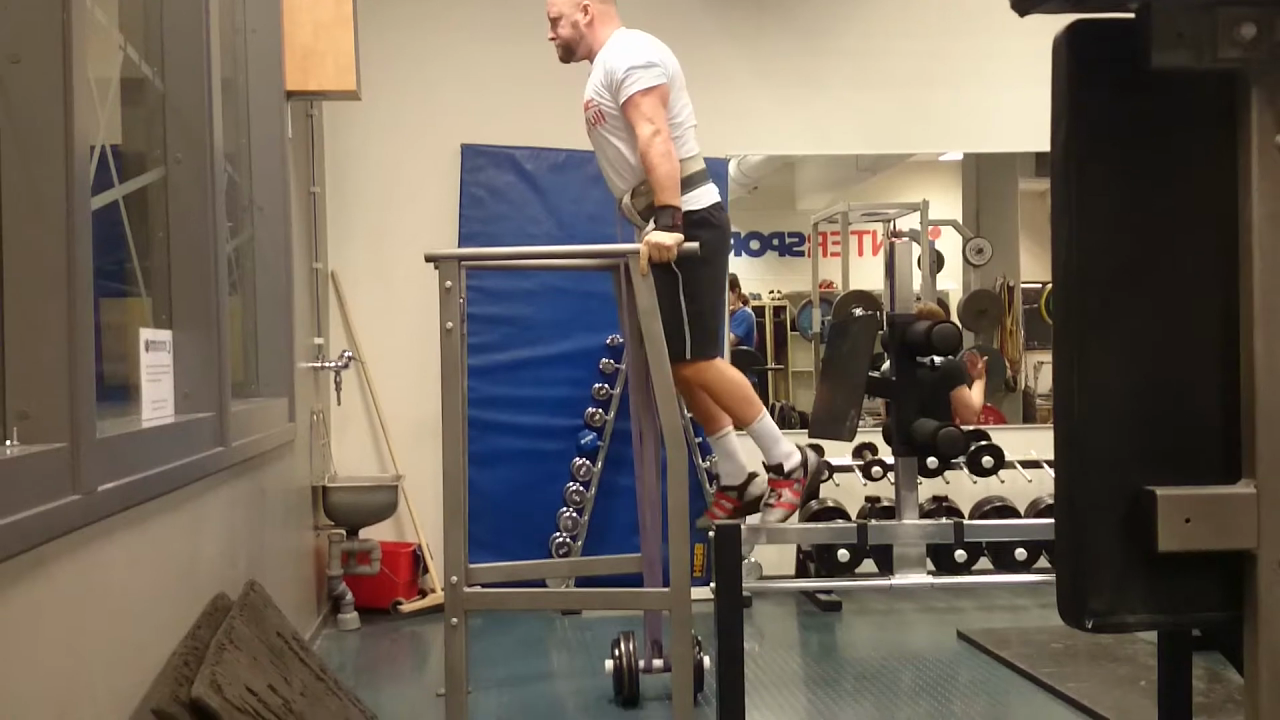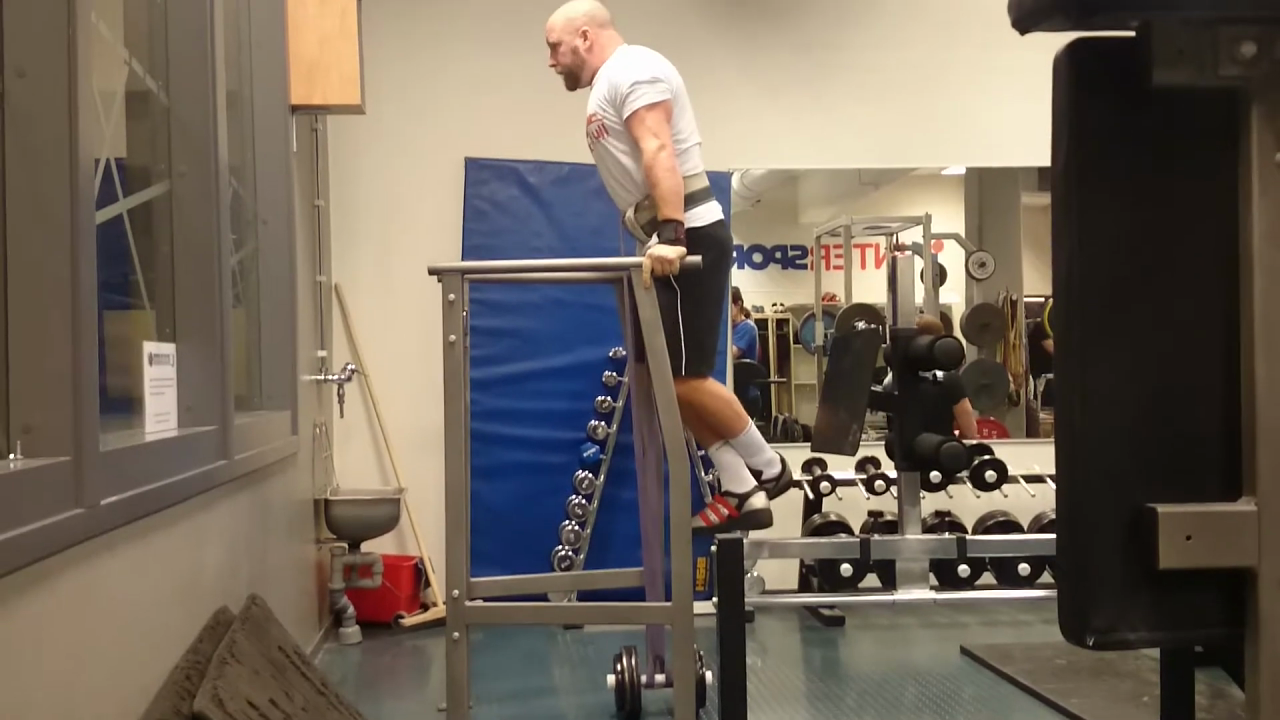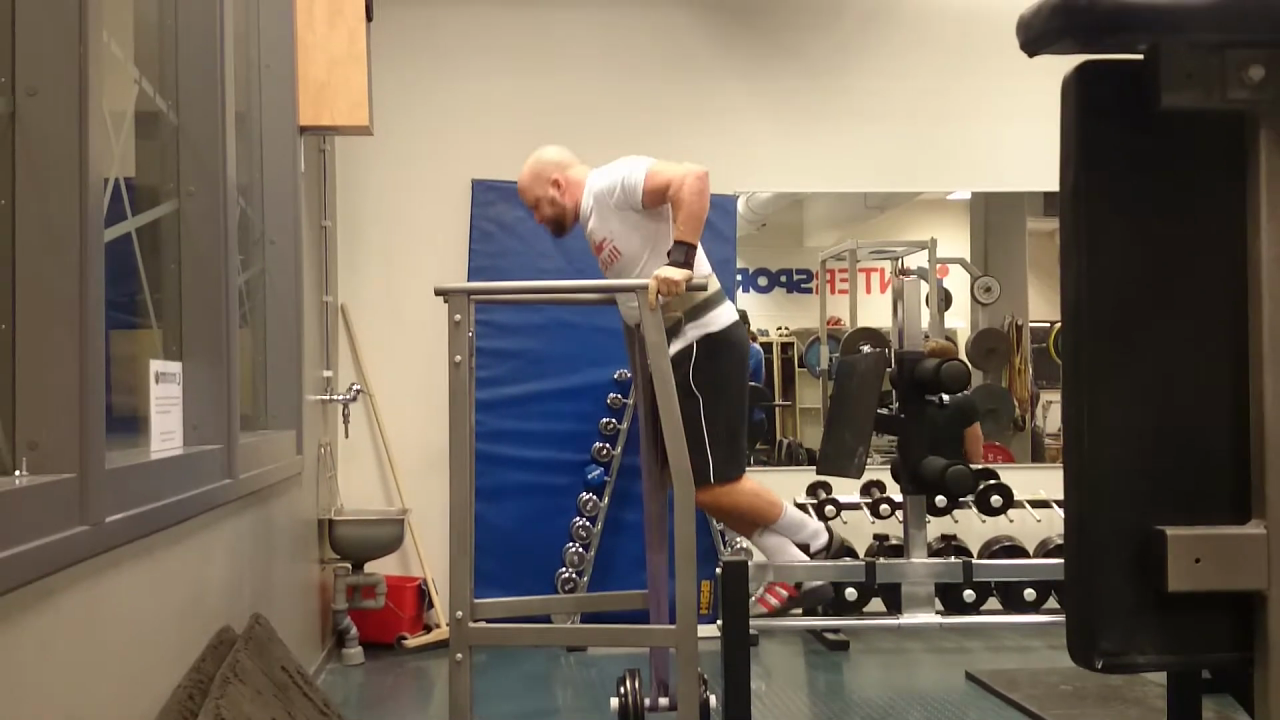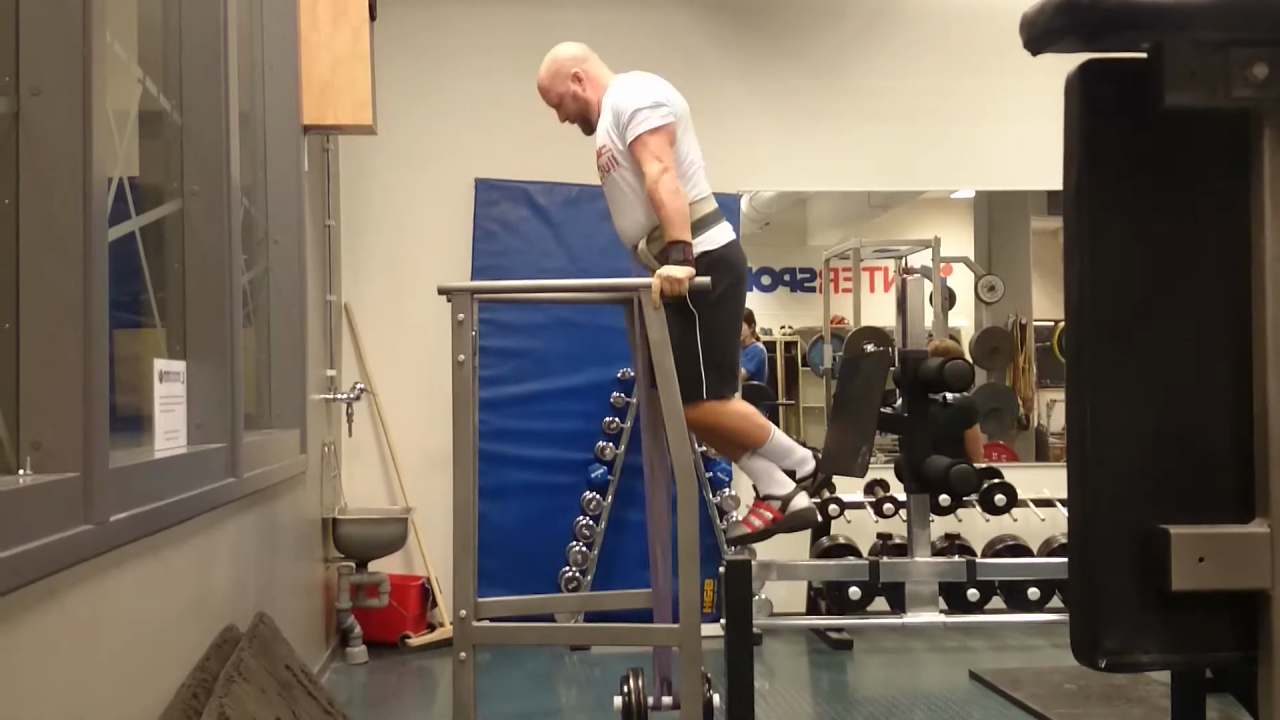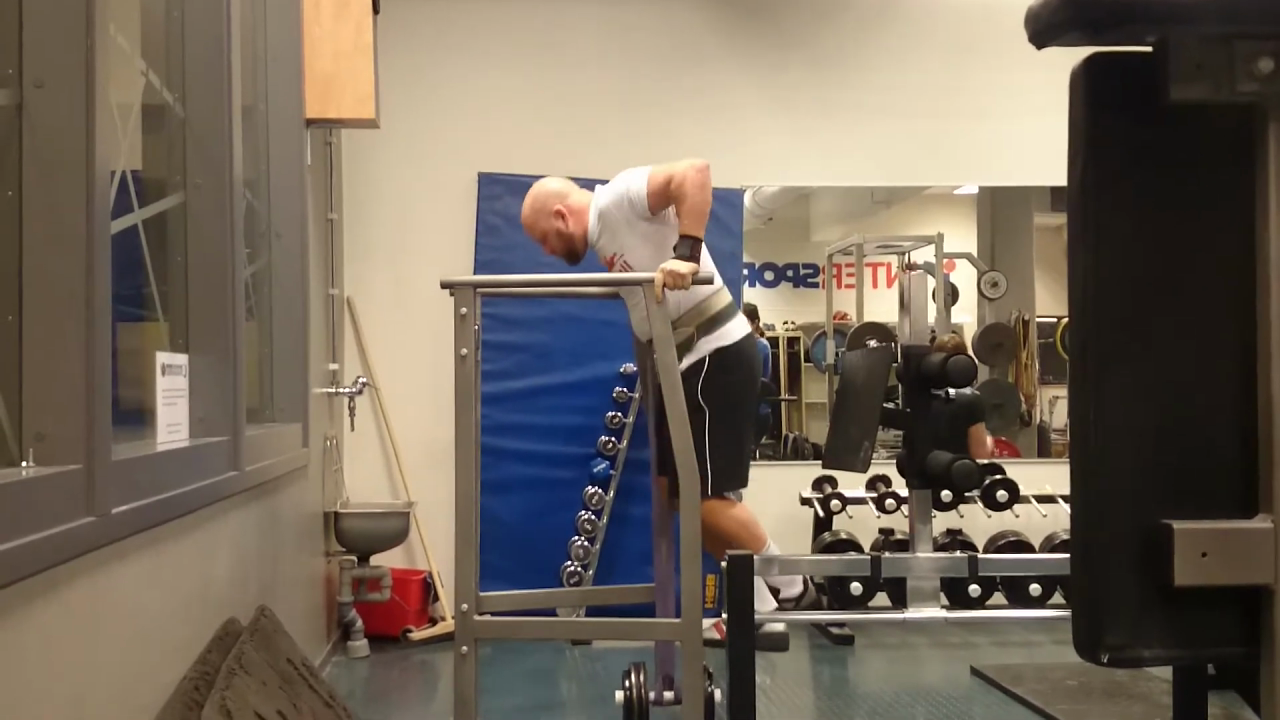
dt=1s
person 1, frame 1
left shoulder: (629, 54)
right shoulder: (608, 65)
left elbow: (655, 138)
left wrist: (668, 221)
left hip: (686, 223)
right hip: (665, 230)
left knee: (694, 360)
right knee: (677, 364)
left ankle: (788, 464)
right ankle: (738, 480)
person 1, frame 2
left shoulder: (631, 69)
right shoulder: (611, 84)
left elbow: (660, 152)
left wrist: (671, 236)
left hip: (689, 237)
right hip: (670, 242)
left knee: (684, 377)
right knee: (668, 377)
left ankle: (767, 469)
right ankle: (742, 491)
person 1, frame 3
left shoulder: (613, 183)
right shoulder: (596, 212)
left elbow: (692, 178)
left wrist: (680, 260)
left hip: (702, 342)
right hip: (680, 348)
left knee: (711, 485)
right knee: (691, 481)
left ankle: (815, 541)
right ankle: (794, 569)
person 1, frame 4
left shoulder: (634, 94)
right shoulder: (614, 115)
left elbow: (662, 176)
left wrist: (679, 256)
left hip: (700, 263)
right hip: (676, 270)
left knee: (702, 400)
right knee: (685, 401)
left ankle: (799, 467)
right ankle: (780, 491)
person 1, frame 5
left shoulder: (618, 198)
right shoulder: (605, 231)
left elbow: (694, 172)
left wrist: (686, 255)
left hip: (715, 356)
right hip: (689, 361)
left knee: (709, 497)
right knee: (673, 488)
left ankle: (788, 587)
right ankle: (758, 610)
